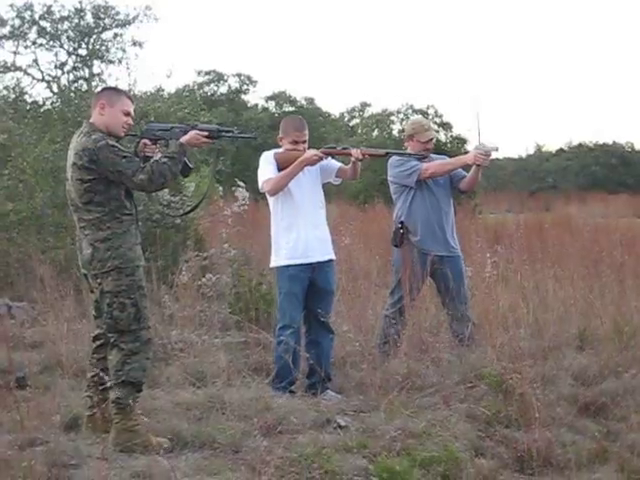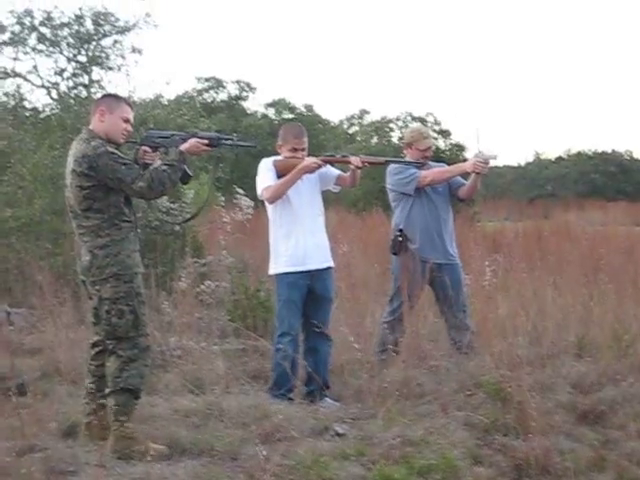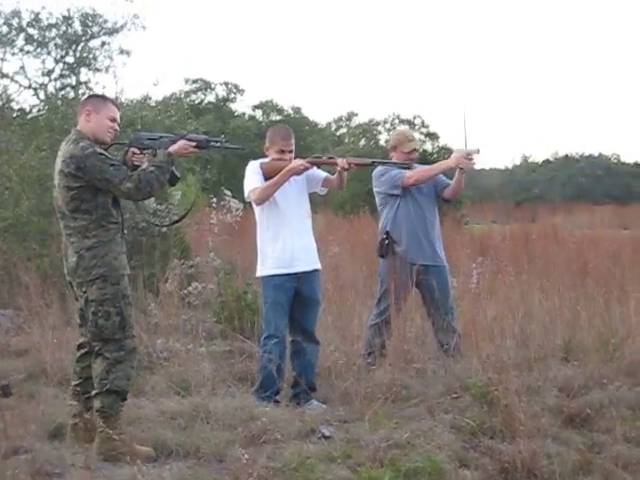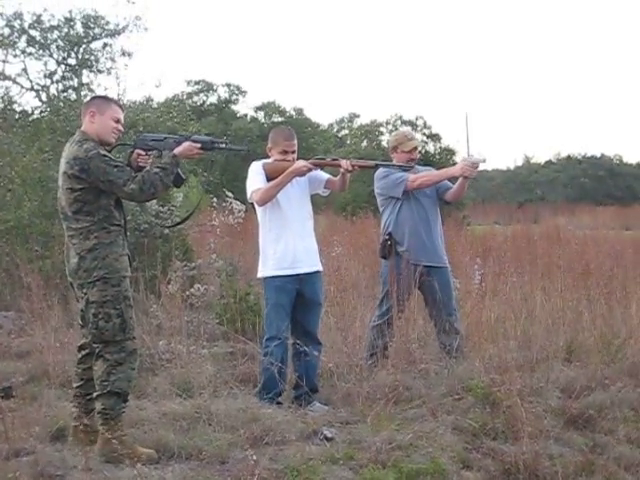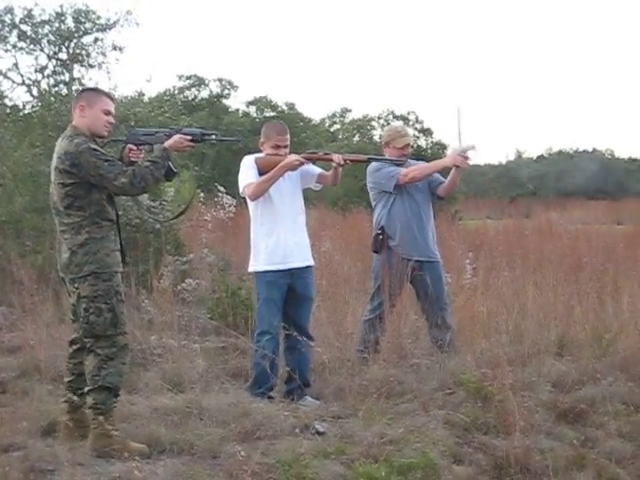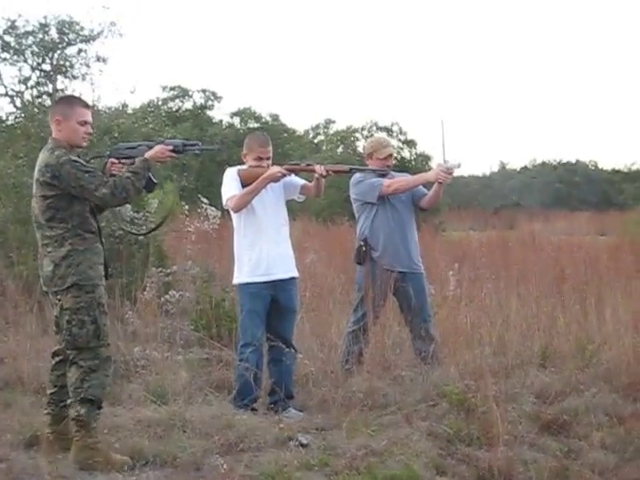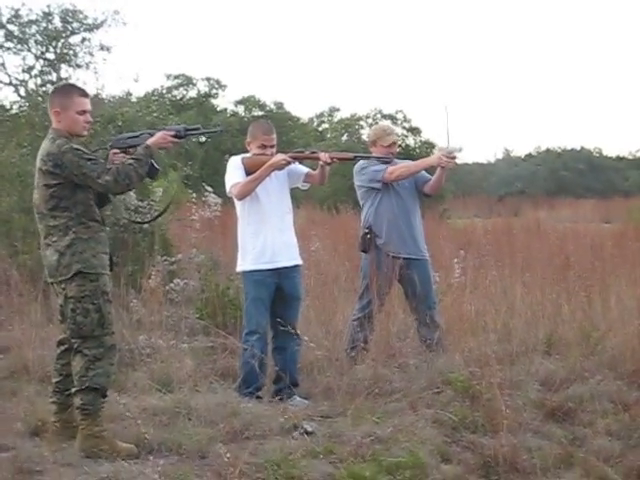
dt=0.3s
person 1, frame 1
left shoulder: (84, 142)
right shoulder: (97, 145)
left elbow: (126, 179)
right elbow: (149, 180)
left wrist: (140, 156)
right wrist: (181, 145)
left hip: (99, 253)
right hip: (116, 255)
left knee: (108, 333)
right knee: (133, 337)
left ankle: (99, 412)
right ankle: (125, 426)
person 1, frame 2
left shoulder: (84, 149)
right shoulder: (96, 152)
left elbow: (126, 186)
right elbow: (148, 188)
left wrist: (140, 164)
right wrist: (181, 153)
left hip: (99, 260)
right hip: (114, 261)
left knee: (106, 340)
right knee: (131, 344)
left ankle: (96, 418)
right ankle: (122, 433)
person 1, frame 3
left shoulder: (73, 149)
right shoulder: (84, 153)
left elbow: (113, 187)
right elbow: (136, 188)
left wrist: (129, 165)
right wrist: (169, 154)
left hip: (85, 262)
right hip: (101, 263)
left knee: (93, 341)
right knee: (117, 345)
left ankle: (83, 420)
right ankle: (109, 435)
person 1, frame 4
left shoulder: (78, 151)
right shoulder: (88, 154)
left elbow: (119, 188)
right elbow: (139, 190)
left wrist: (133, 167)
right wrist: (174, 156)
left hip: (89, 264)
right hip: (102, 264)
left knee: (94, 343)
right knee: (118, 347)
left ankle: (84, 422)
right ankle: (110, 437)
person 1, frame 5
left shoulder: (71, 146)
right shoulder: (80, 149)
left elbow: (109, 186)
right elbow: (131, 184)
left wrist: (127, 162)
right wrist: (165, 150)
left hip: (81, 258)
right hip: (95, 260)
left knee: (86, 338)
right knee: (110, 342)
left ankle: (75, 417)
right ankle: (102, 431)
person 1, frame 6
left shoulder: (54, 160)
right shoulder: (61, 161)
left elbow: (91, 204)
right elbow: (113, 195)
left wrist: (108, 175)
right wrist: (146, 161)
left hip: (65, 271)
right hip: (77, 271)
left knee: (68, 351)
right knee: (92, 354)
left ankle: (57, 431)
right ankle: (85, 443)
person 1, frame 7
left shoulder: (56, 150)
right shoulder: (63, 150)
left elbow: (93, 197)
right elbow: (117, 182)
left wrist: (110, 167)
right wrist: (149, 148)
left hip: (68, 261)
right hip: (81, 261)
left knee: (74, 340)
right knee: (97, 343)
left ankle: (63, 420)
right ankle: (91, 432)
person 2, frame 1
left shoulder: (317, 160)
right shoulder: (270, 159)
left elbow: (349, 175)
right elbow: (271, 188)
left wrist: (355, 161)
right wrist: (301, 162)
left hip: (322, 255)
right hip: (290, 258)
left knee: (321, 324)
right knee: (289, 325)
left ankle: (318, 384)
right ankle: (282, 387)
person 2, frame 2
left shoulder: (315, 168)
right shoulder: (269, 166)
left elbow: (348, 183)
right elbow: (270, 196)
left wrist: (354, 169)
right wrist: (300, 170)
left hip: (321, 263)
right hip: (289, 266)
left knee: (319, 332)
right knee: (288, 333)
left ankle: (317, 391)
right ankle: (280, 395)
person 2, frame 3
left shoulder: (303, 169)
right shoulder: (256, 168)
left elbow: (335, 185)
right elbow: (257, 197)
left wrist: (341, 171)
right wrist: (287, 171)
left hip: (308, 265)
right hip: (276, 267)
left knee: (306, 334)
right knee: (275, 334)
left ankle: (303, 393)
right ankle: (266, 397)
person 2, frame 4
left shoulder: (305, 170)
right shoulder: (259, 168)
left elbow: (338, 187)
right elbow: (260, 198)
left wrist: (344, 172)
right wrist: (291, 173)
left hip: (309, 266)
right hip: (278, 269)
left knee: (308, 336)
right knee: (277, 337)
left ankle: (305, 395)
right ankle: (268, 398)
person 2, frame 5
left shoulder: (297, 165)
right shoulder: (251, 163)
left elbow: (330, 182)
right elbow: (252, 193)
left wrist: (336, 167)
right wrist: (282, 168)
left hip: (301, 261)
right hip: (269, 264)
left knee: (300, 331)
right knee: (268, 331)
left ankle: (297, 389)
right ankle: (260, 393)
person 2, frame 6
left shoulder: (280, 176)
right shoulder: (234, 175)
left elbow: (313, 192)
right elbow: (235, 204)
left wrist: (319, 178)
right wrist: (265, 178)
left hip: (285, 273)
right hip: (252, 275)
left knee: (283, 342)
right knee: (251, 343)
left ankle: (280, 401)
right ankle: (244, 405)
person 2, frame 7
left shoulder: (284, 164)
right shoulder: (237, 163)
left elbow: (317, 180)
right elbow: (238, 192)
left wrist: (323, 166)
right wrist: (268, 167)
left hip: (288, 260)
right hip: (256, 263)
left knee: (288, 330)
right knee: (256, 331)
left ankle: (286, 389)
right ankle: (249, 393)
person 3, frame 1
left shoulder: (443, 161)
right shoulder: (397, 163)
left elbow: (466, 185)
right elbow: (428, 171)
left wrist: (477, 166)
right wrist: (466, 159)
left hip: (447, 246)
right hip: (412, 246)
left knee: (458, 302)
right knee: (399, 301)
right ankle: (385, 352)
person 3, frame 2
left shoulder: (442, 169)
right shoulder: (396, 171)
left elbow: (464, 194)
right elbow: (426, 179)
left wrist: (476, 174)
right wrist: (464, 167)
left hip: (446, 253)
right hip: (411, 254)
left knee: (457, 310)
right knee: (398, 309)
right ankle: (384, 359)
person 3, frame 3
left shoulder: (428, 172)
right shoulder: (382, 174)
left elbow: (450, 193)
right elbow: (411, 179)
left wrist: (460, 171)
right wrist: (448, 163)
left hip: (433, 255)
right hip: (398, 256)
left knee: (445, 312)
right knee: (385, 311)
right ankle: (370, 362)
person 3, frame 4
left shoulder: (429, 172)
right shoulder: (384, 175)
left elbow: (451, 196)
right elbow: (415, 182)
left wrist: (464, 177)
right wrist: (453, 170)
left hip: (434, 256)
right hip: (400, 256)
left knee: (447, 313)
right knee: (387, 312)
left ankle: (457, 361)
right ankle: (372, 363)
person 3, frame 5
left shoulder: (422, 167)
right shoulder: (377, 170)
left elbow: (444, 191)
right elbow: (407, 177)
left wrist: (456, 170)
right wrist: (445, 162)
left hip: (426, 251)
right hip: (392, 251)
left knee: (438, 307)
right knee: (379, 307)
left ankle: (448, 355)
right ankle: (364, 356)
person 3, frame 6
left shoulder: (405, 179)
right shoulder: (360, 181)
left elbow: (427, 202)
right elbow: (390, 188)
left wrist: (439, 183)
right wrist: (428, 176)
left hip: (409, 263)
right hip: (375, 262)
left knee: (421, 318)
right knee: (362, 319)
left ankle: (431, 367)
right ankle: (348, 368)
person 3, frame 7
left shoulder: (409, 166)
right shoulder: (363, 169)
left elbow: (430, 189)
right elbow: (392, 174)
left wrist: (442, 168)
right wrist: (431, 160)
left hip: (414, 249)
right hip: (380, 250)
left knee: (426, 305)
right knee: (367, 306)
left ankle: (436, 354)
right ankle: (353, 356)
